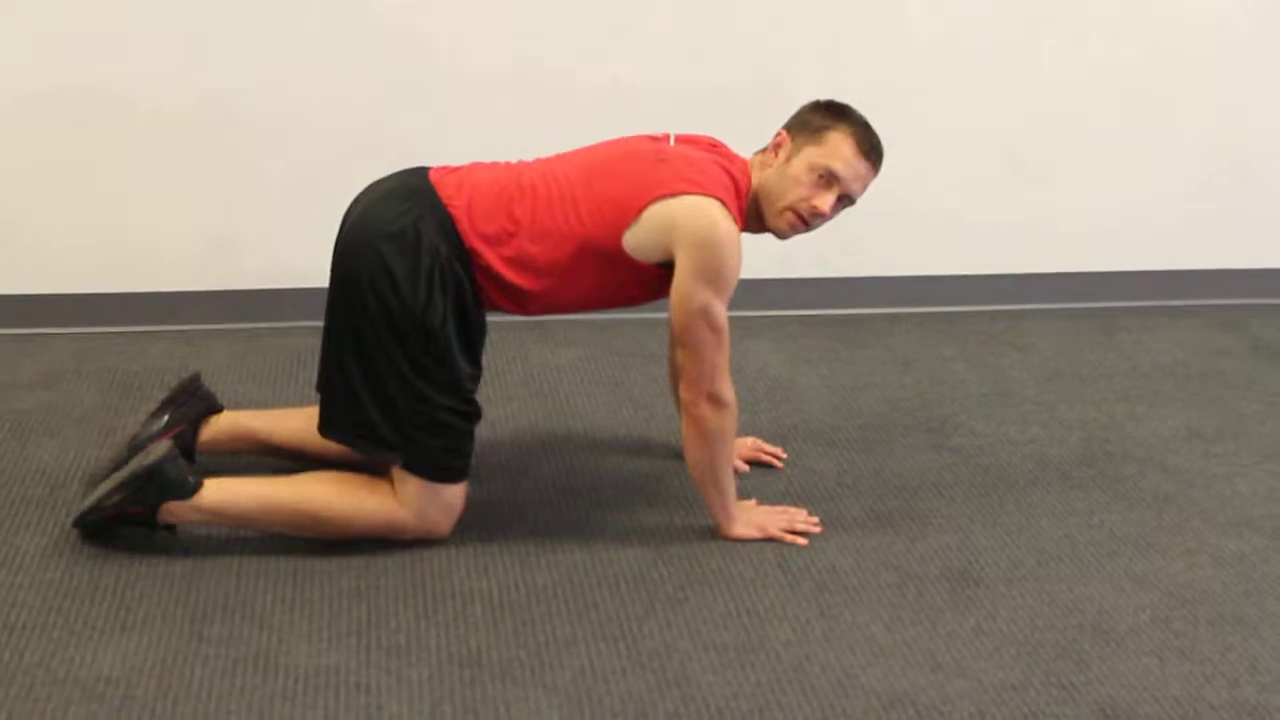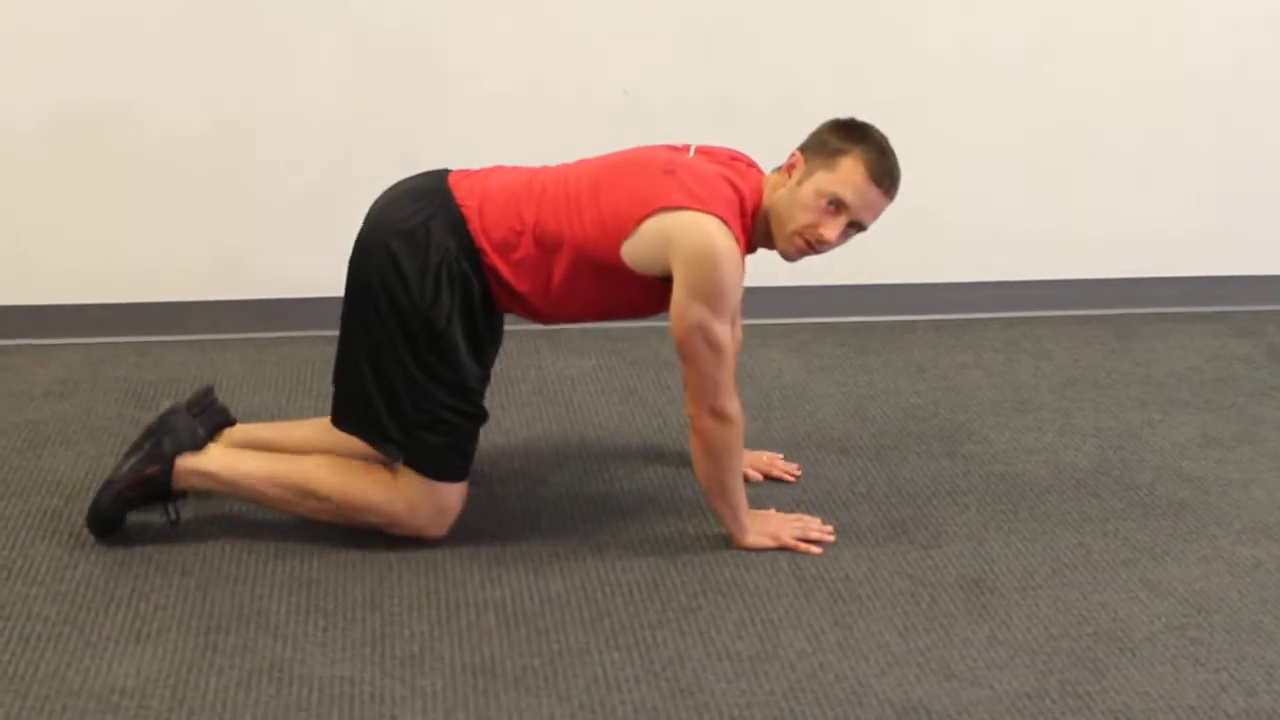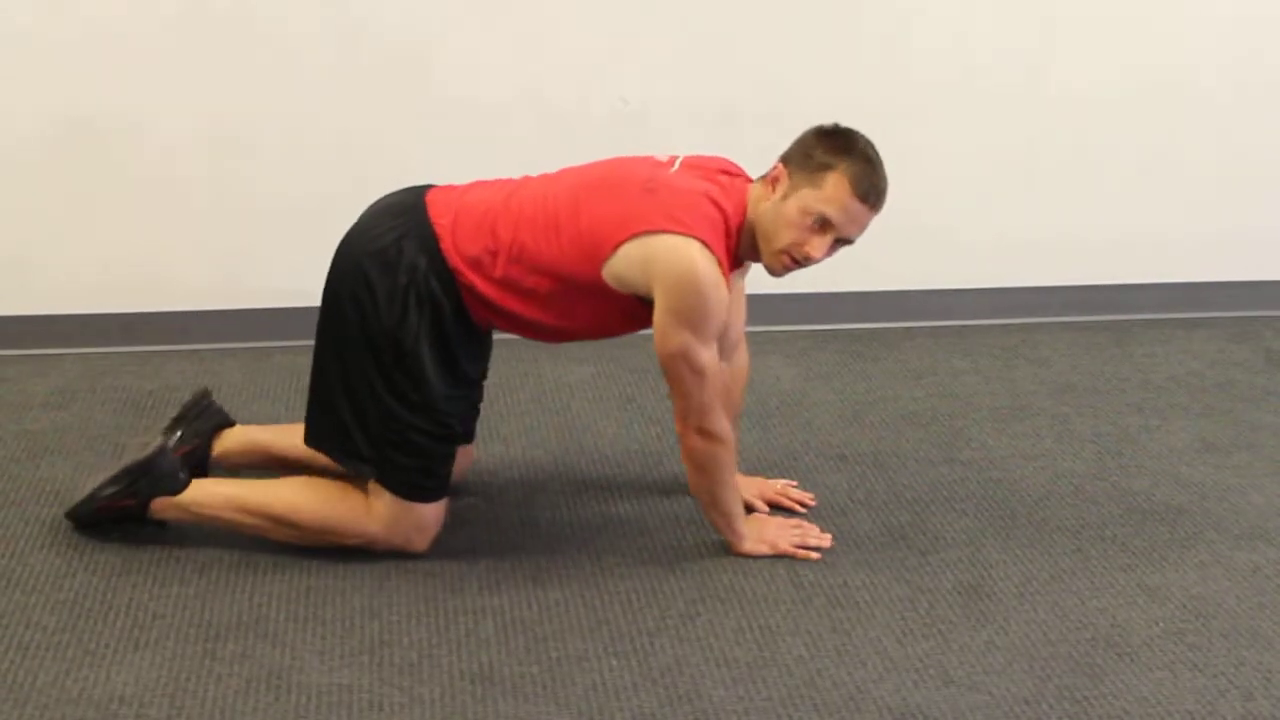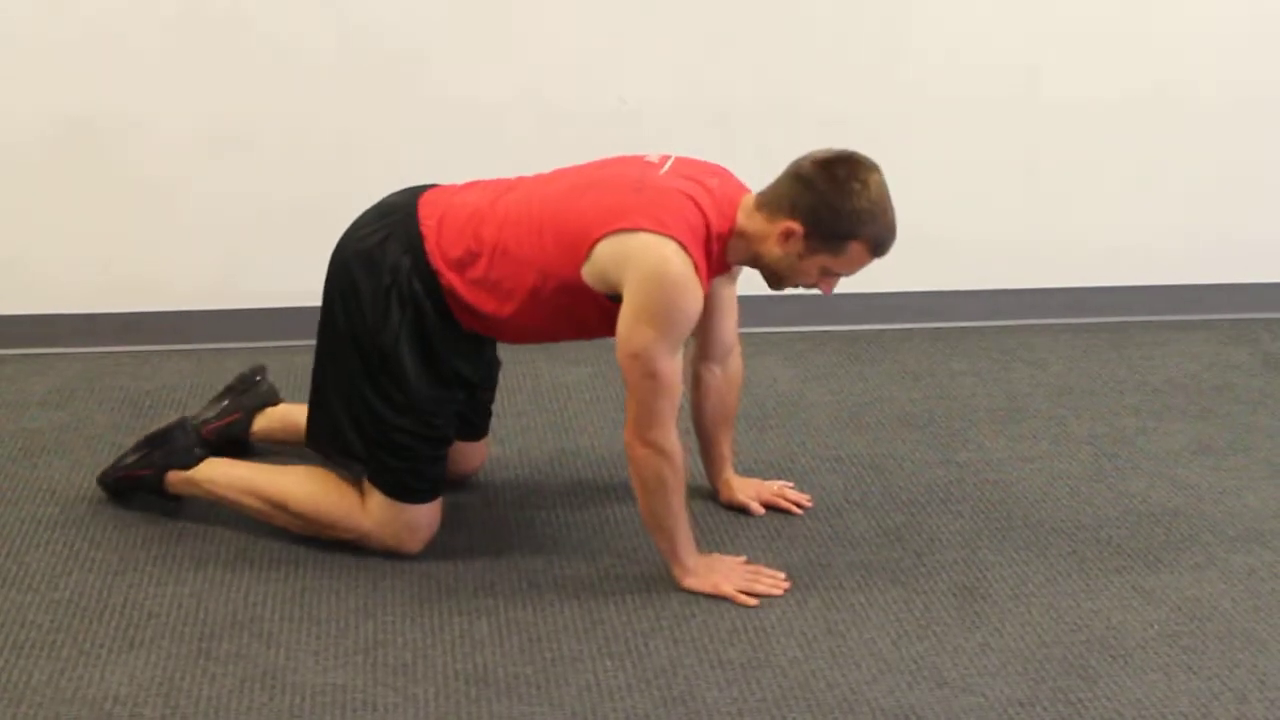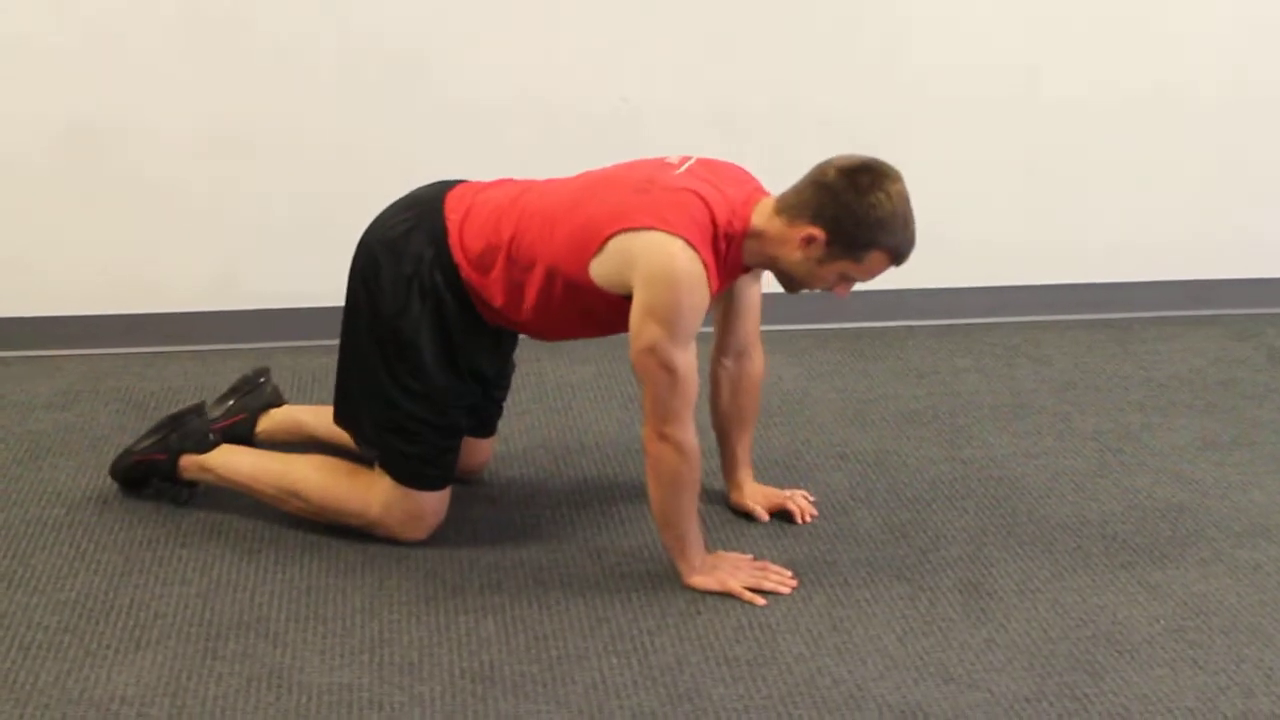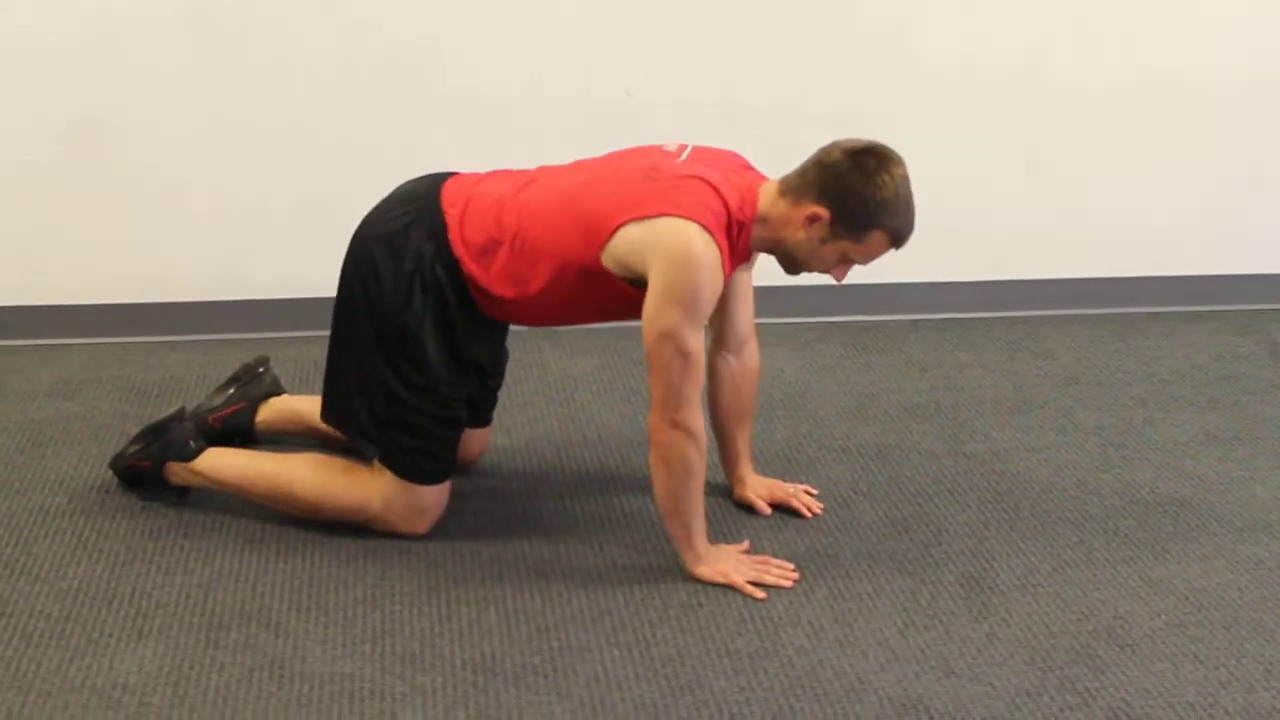
dt=0.5s
person 1, frame 1
left shoulder: (709, 169)
right shoulder: (711, 224)
left elbow: (686, 345)
right elbow: (707, 390)
left wrist: (712, 441)
right wrist: (730, 517)
left hip: (409, 219)
right hip: (415, 258)
left knee: (400, 440)
right knee: (426, 507)
left ankle: (204, 424)
right ankle: (174, 491)
person 1, frame 2
left shoulder: (737, 181)
right shoulder: (709, 239)
left elbow: (724, 330)
right elbow: (710, 404)
left wrist: (726, 452)
right wrist: (740, 523)
left hip: (437, 222)
right hip: (426, 255)
left knee: (421, 447)
right knee: (425, 507)
left ankle: (217, 432)
right ankle: (186, 461)
person 1, frame 3
left shoulder: (729, 194)
right shoulder: (691, 262)
left elbow: (728, 355)
right elbow: (702, 426)
left wrist: (734, 480)
right wrist: (739, 531)
left hip: (426, 239)
right hip: (402, 280)
left knee: (440, 464)
right knee: (405, 524)
left ankle: (218, 440)
right ankle: (169, 492)
person 1, frame 4
left shoulder: (729, 204)
right shoulder: (669, 263)
left elbow: (717, 356)
right elbow: (649, 438)
left wrist: (726, 475)
right wrist: (688, 565)
left hip: (438, 245)
right hip: (394, 279)
left knee: (460, 460)
right knee: (401, 524)
left ankle: (257, 414)
right ankle: (182, 467)
person 1, frame 5
left shoulder: (750, 209)
right shoulder: (678, 262)
left elbow: (740, 357)
right elbow: (668, 434)
left wrist: (741, 479)
right wrist: (694, 562)
left hip: (460, 241)
right hip: (416, 273)
left knee: (465, 457)
right knee: (409, 511)
left ankle: (261, 416)
right ankle: (196, 453)
person 1, frame 6
left shoulder: (741, 192)
right shoulder: (692, 248)
left elbow: (734, 349)
right elbow: (674, 422)
left wrist: (743, 474)
right wrist: (698, 555)
left hip: (451, 233)
right hip: (414, 267)
left knee: (462, 448)
right knee: (408, 506)
left ankle: (259, 405)
right ankle: (182, 457)
